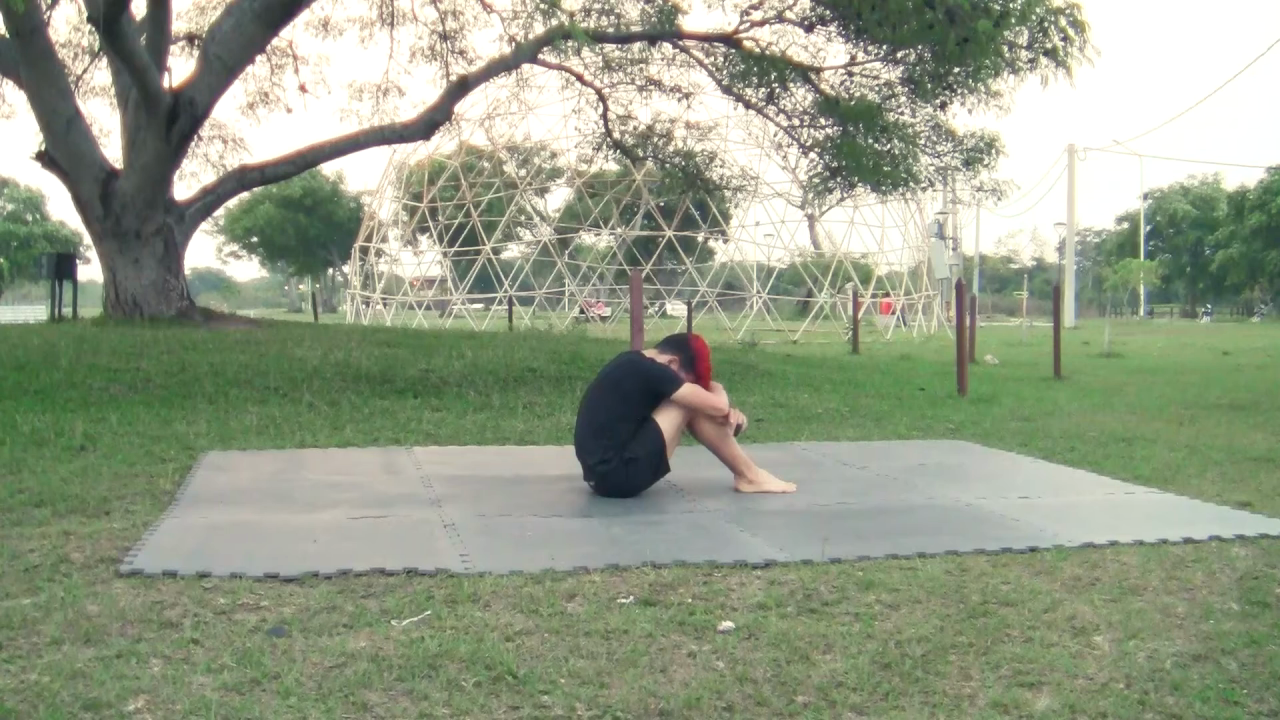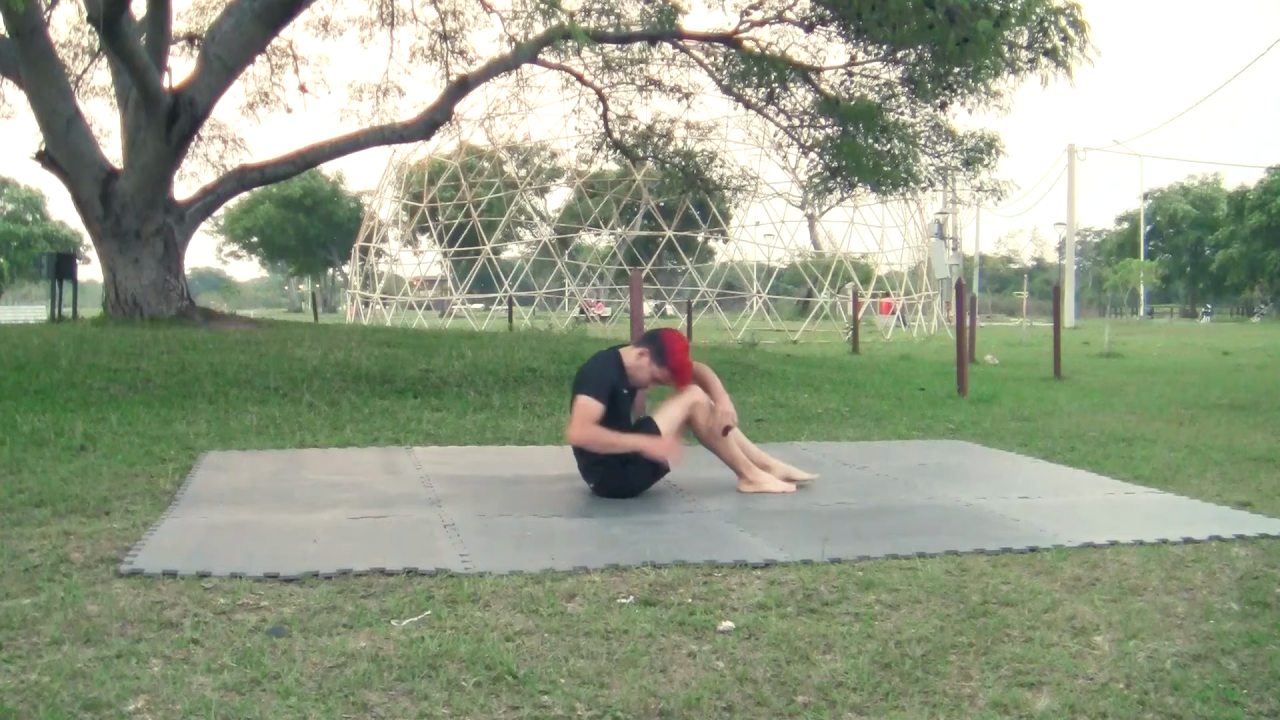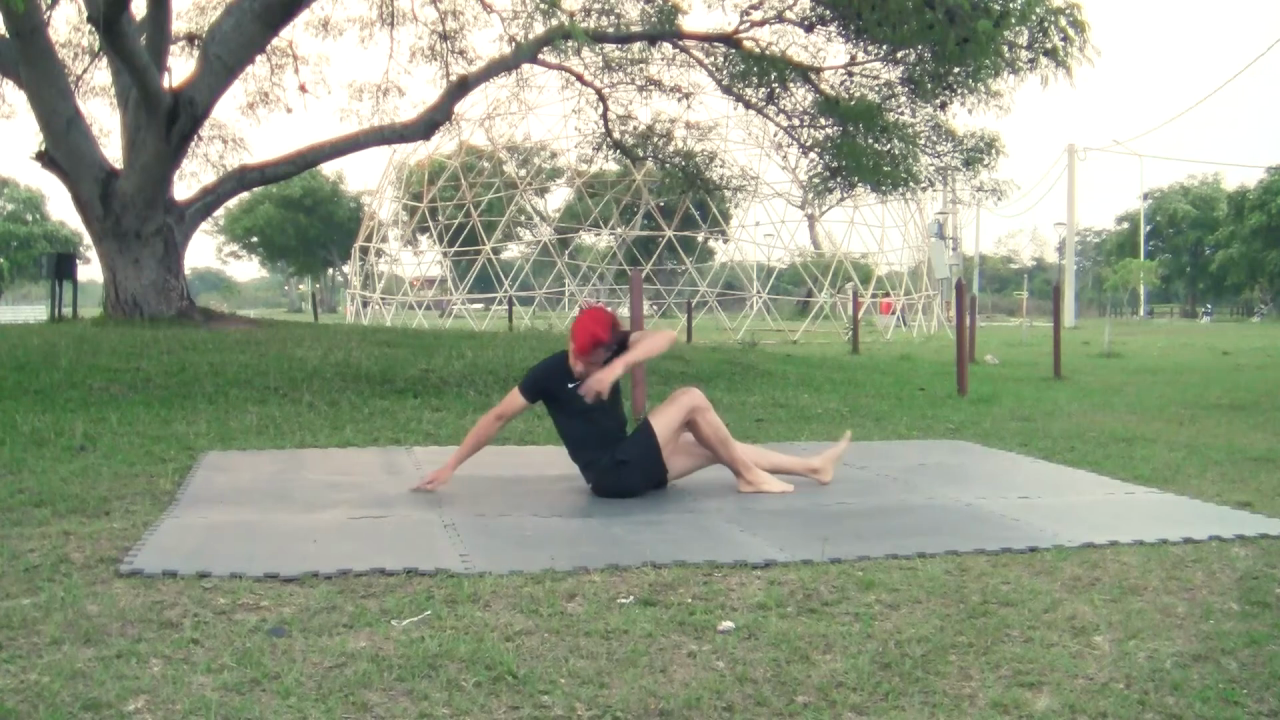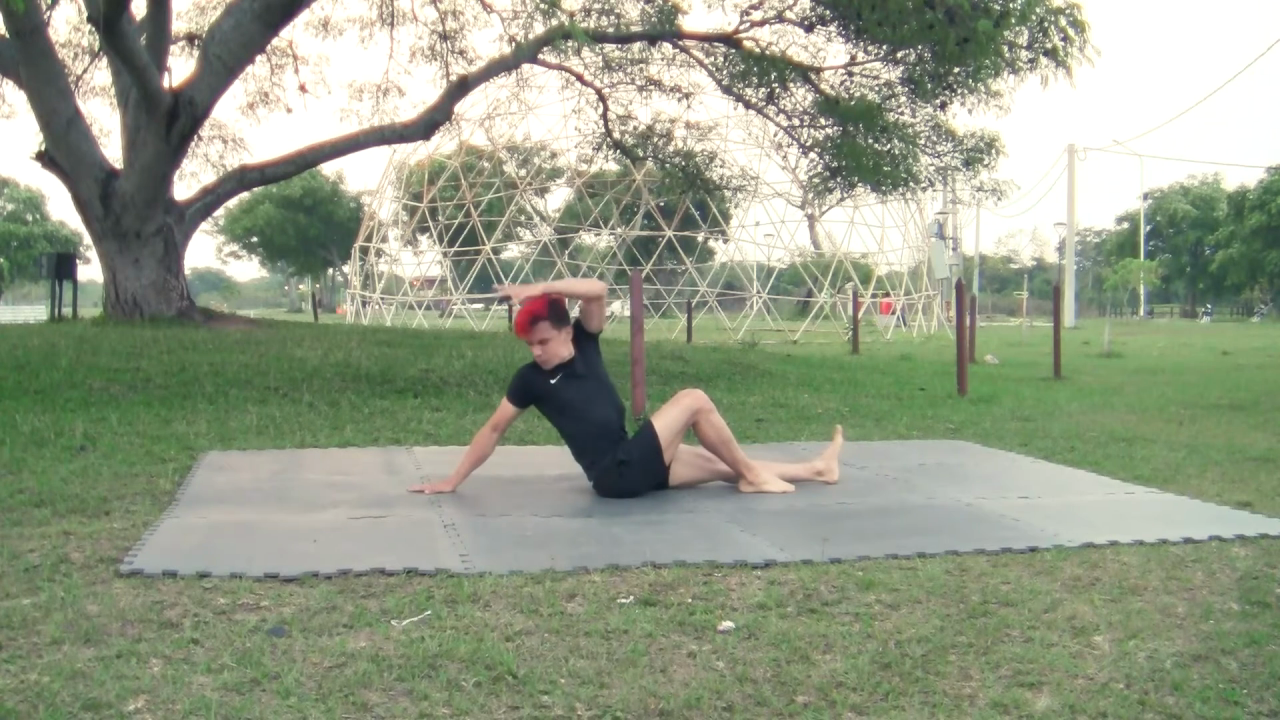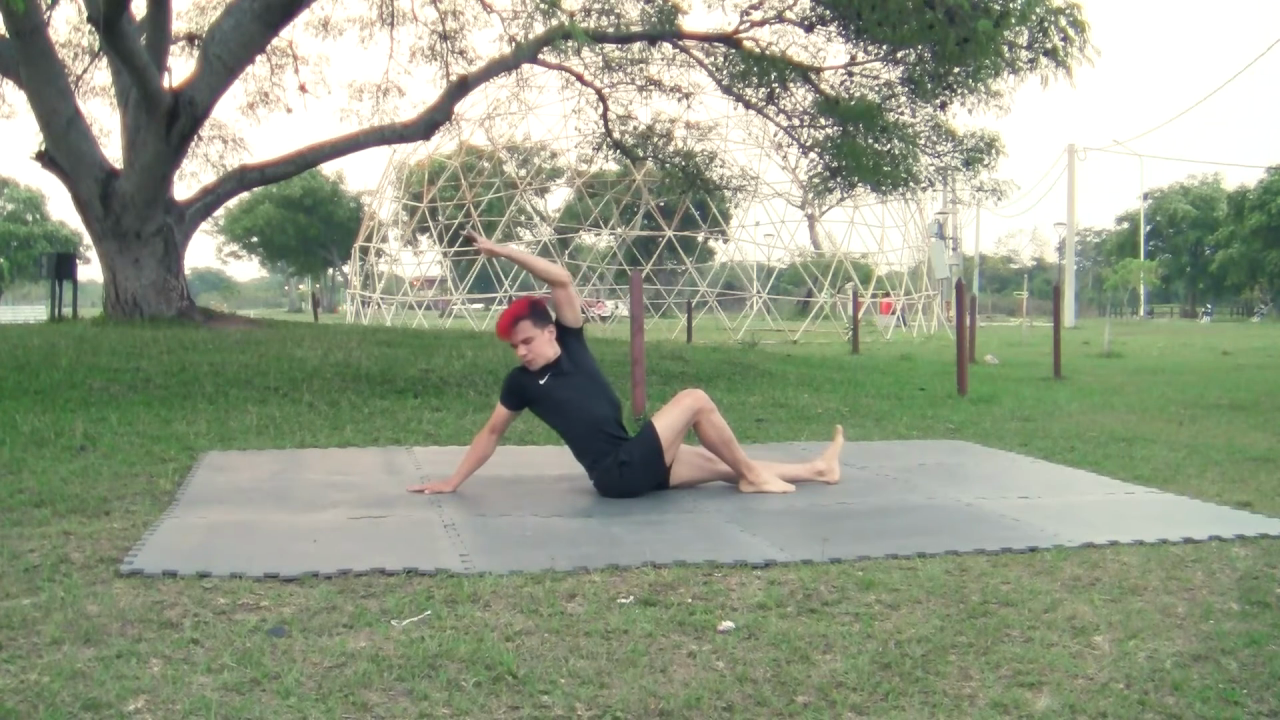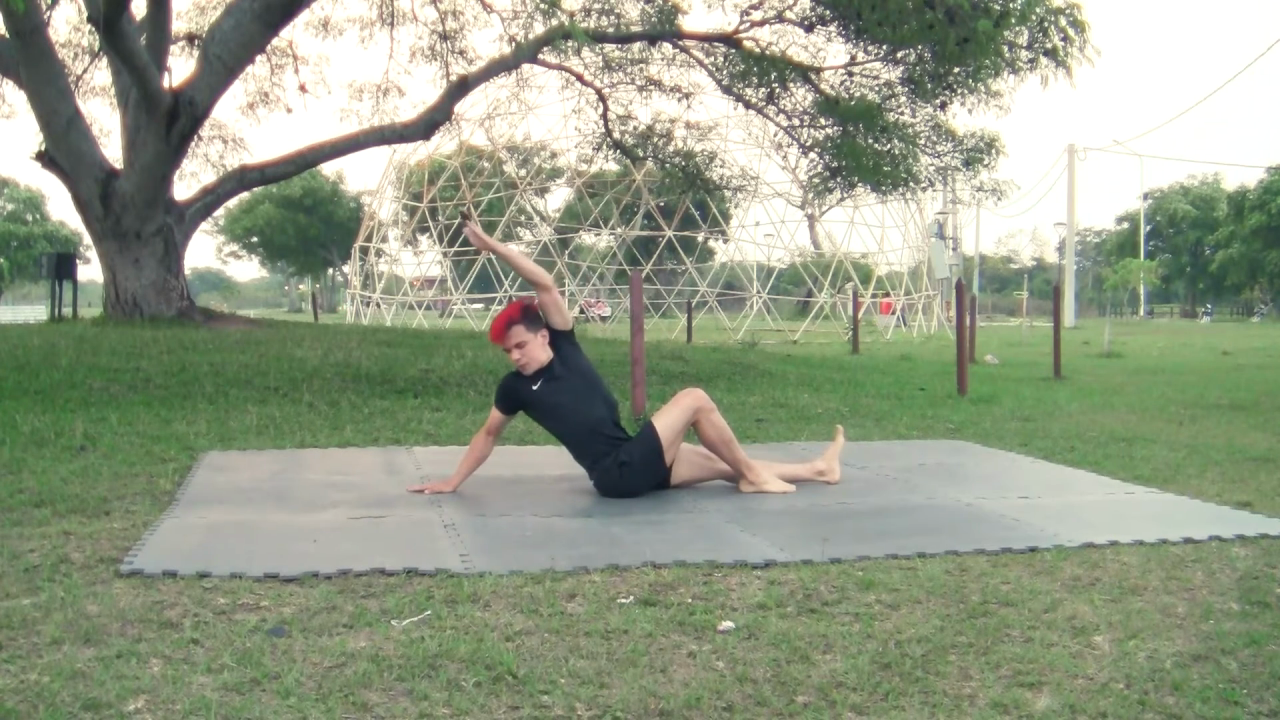
dt=0.4s
person 1, frame 1
left shoulder: (636, 364)
right shoulder: (648, 370)
right elbow: (717, 405)
left wrist: (729, 411)
right wrist: (717, 390)
left hip: (606, 472)
right hip: (617, 475)
left knee: (692, 400)
right knee: (692, 402)
left ankle: (746, 470)
right ankle: (749, 476)
person 1, frame 2
left shoulder: (629, 359)
right shoulder: (602, 371)
left elbow: (698, 370)
right elbow: (578, 433)
left wrist: (723, 399)
right wrist: (644, 443)
left hip: (620, 468)
right hip: (614, 476)
right knee: (693, 398)
left ankle: (772, 467)
right ankle: (750, 477)
person 1, frame 3
left shoulder: (612, 346)
right shoulder: (549, 373)
left elbow: (666, 337)
right elbow: (497, 417)
left wrist: (616, 367)
right wrist: (450, 465)
left hip: (630, 464)
right hip: (613, 476)
left knee: (716, 444)
right knee: (692, 400)
left ankle: (811, 466)
right ankle: (750, 477)
person 1, frame 4
left shoulder: (585, 342)
right shoulder: (530, 379)
left elbow: (599, 290)
right elbow: (493, 430)
left wrist: (538, 290)
right wrist: (453, 481)
left hip: (633, 463)
right hip: (616, 475)
left knee: (719, 464)
right knee: (694, 400)
left ankle: (815, 469)
right ankle: (752, 476)
person 1, frame 5
left shoulder: (571, 342)
right shoulder: (521, 382)
left elbow: (562, 280)
right elbow: (491, 433)
left wrist: (501, 250)
right wrist: (453, 481)
left hip: (634, 462)
right hip: (618, 475)
left knee: (720, 464)
right knee: (696, 400)
left ankle: (816, 469)
right ankle: (752, 475)
person 1, frame 6
left shoulder: (563, 344)
right shoulder: (515, 387)
left elbow: (545, 285)
right elbow: (488, 434)
left wrist: (493, 246)
right wrist: (452, 482)
left hip: (634, 463)
right hip: (617, 475)
left knee: (720, 463)
right knee: (695, 399)
left ankle: (816, 469)
right ankle: (752, 475)
